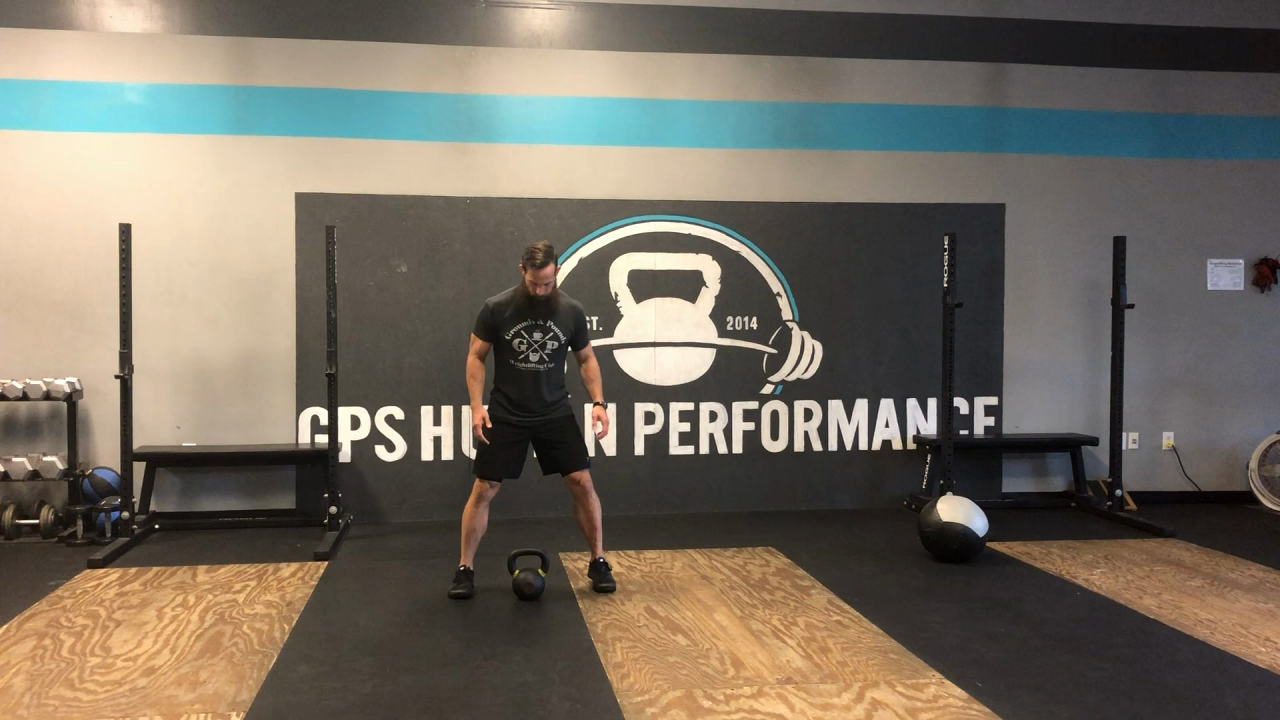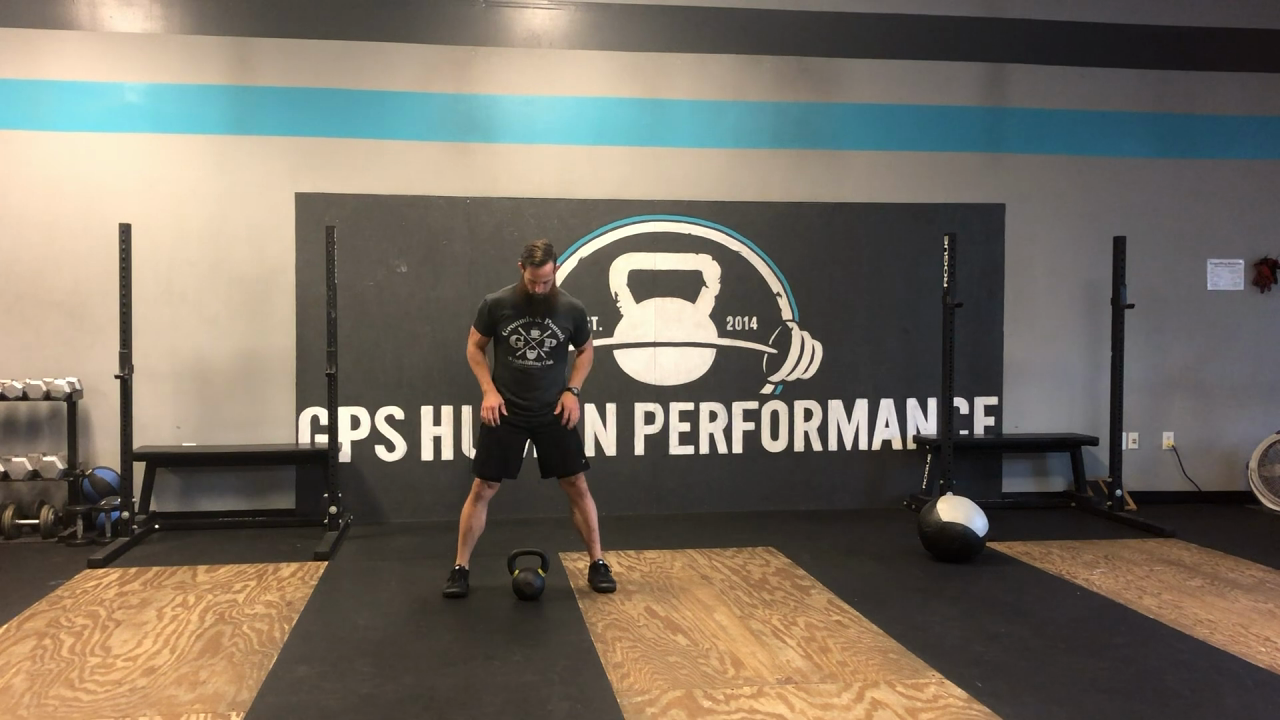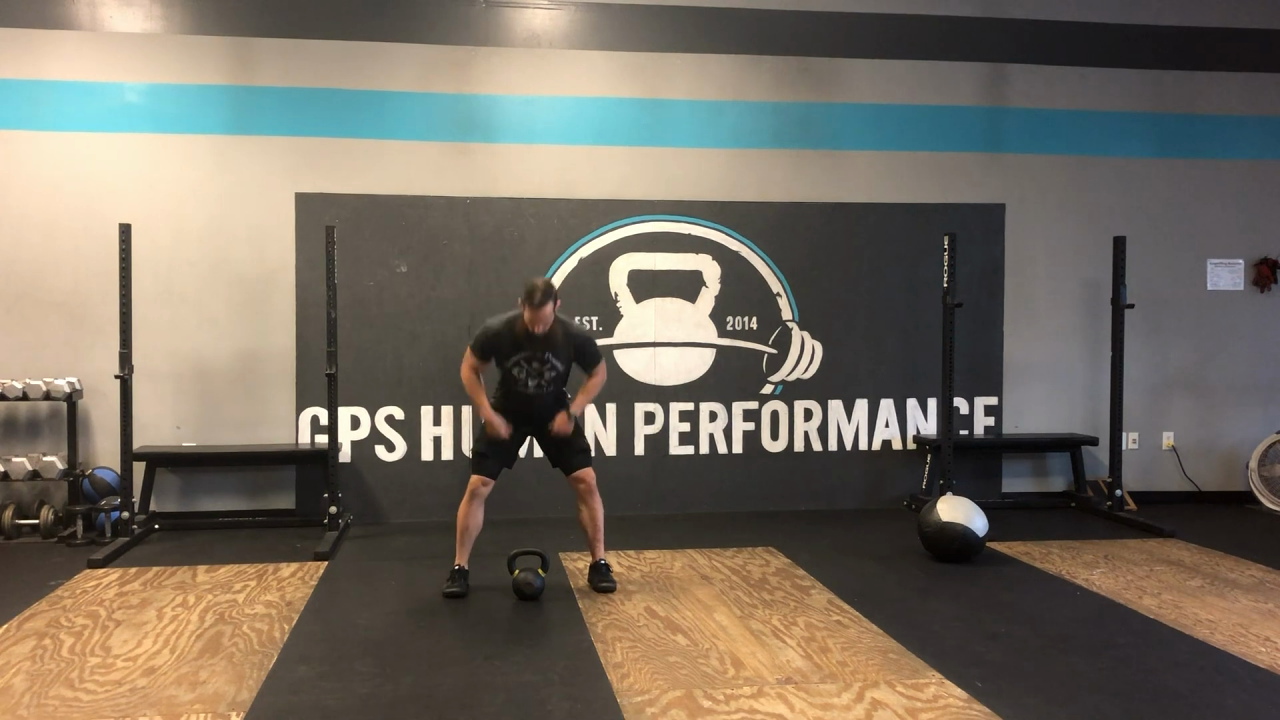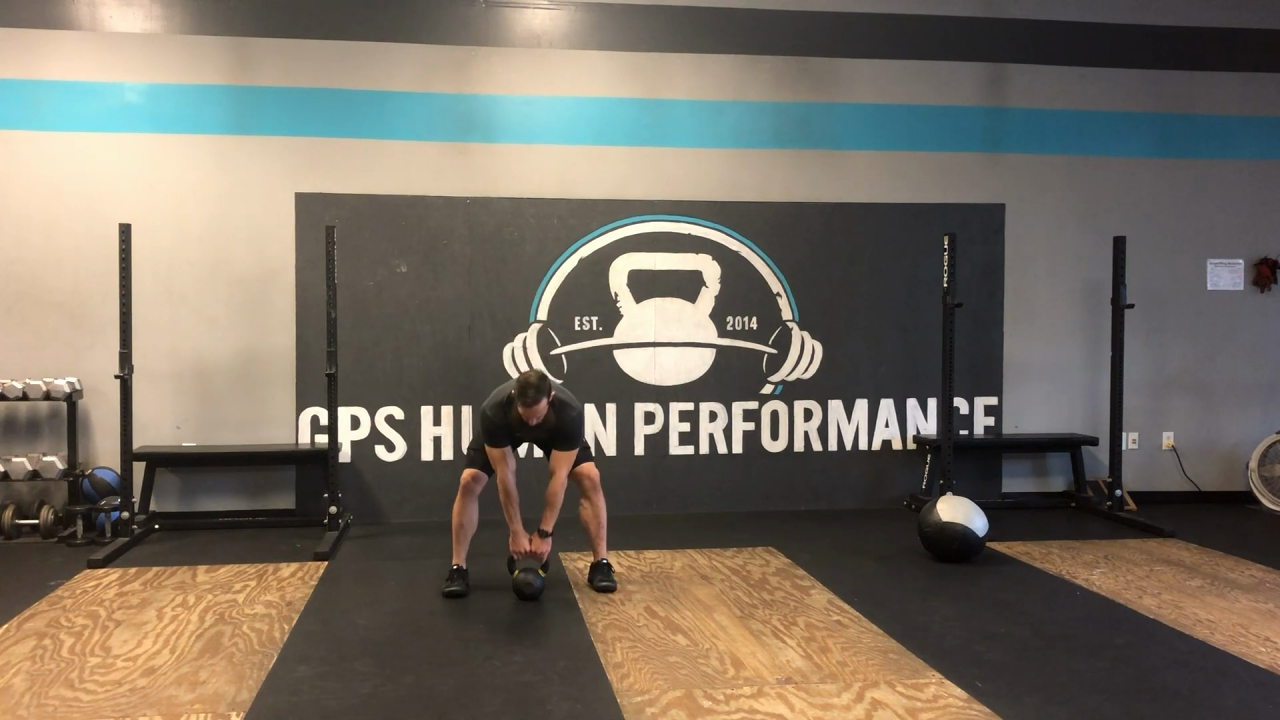
dt=0.5s
person 1, frame 1
left shoulder: (571, 311)
right shoulder: (496, 308)
left elbow: (586, 359)
right elbow: (476, 357)
left wrist: (598, 401)
right wrist: (476, 405)
left hip: (554, 413)
right hip: (505, 415)
left knee: (582, 483)
right knee: (484, 490)
left ankle: (598, 562)
right ankle: (465, 569)
person 1, frame 2
left shoulder: (572, 309)
right shoulder: (496, 304)
left elbow: (585, 352)
right elbow: (475, 346)
left wrist: (573, 390)
right wrist: (489, 390)
left hip: (553, 414)
right hip: (506, 413)
left knee: (577, 486)
right knee: (482, 490)
left ankle: (597, 564)
right ankle: (460, 568)
person 1, frame 3
left shoulder: (576, 335)
right shoulder: (495, 331)
left elbow: (599, 374)
right elbow: (468, 369)
left wrist: (572, 413)
right wrist: (488, 415)
left hip: (554, 412)
right hip: (507, 413)
left knee: (586, 480)
right knee: (478, 486)
left ankle: (599, 564)
right ankle: (459, 568)
person 1, frame 4
left shoulder: (569, 412)
right shoulder: (494, 411)
left elbow: (559, 476)
right elbow: (506, 474)
left wrist: (544, 533)
right wrist: (516, 532)
left hip: (553, 431)
right hip: (507, 430)
left knee: (589, 478)
right knee: (470, 481)
left ankle: (601, 564)
right ankle: (458, 568)
